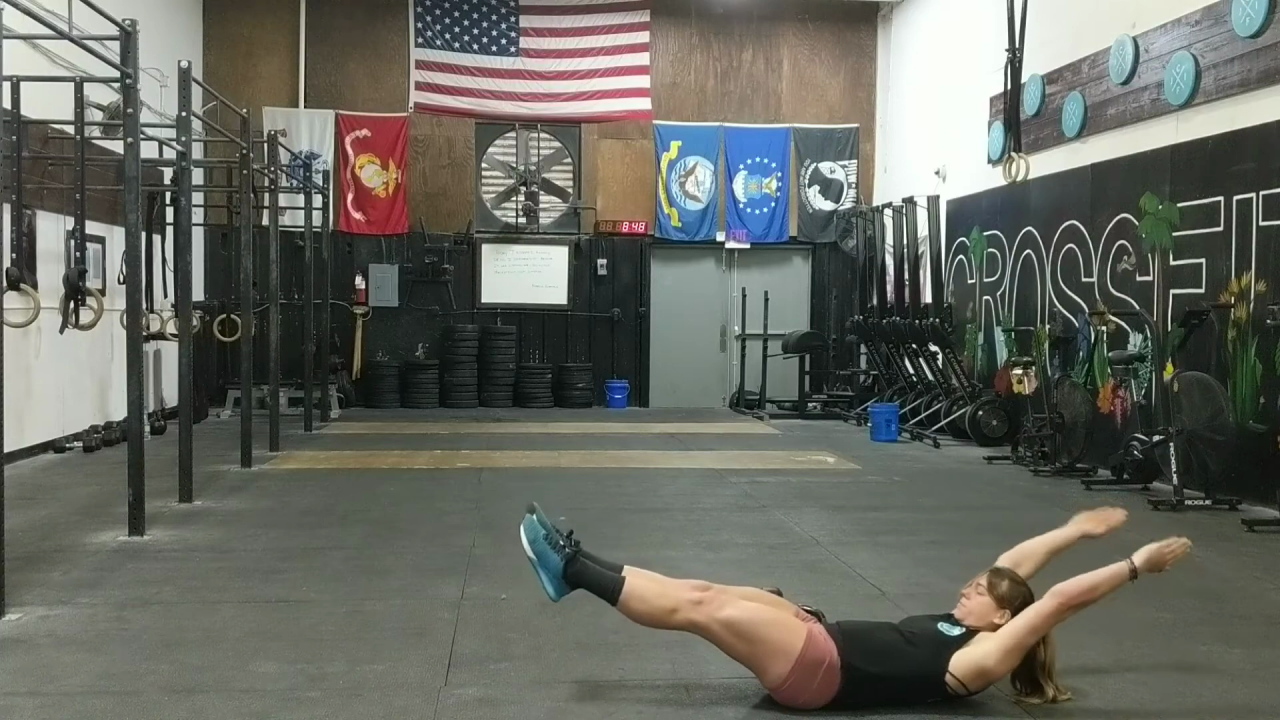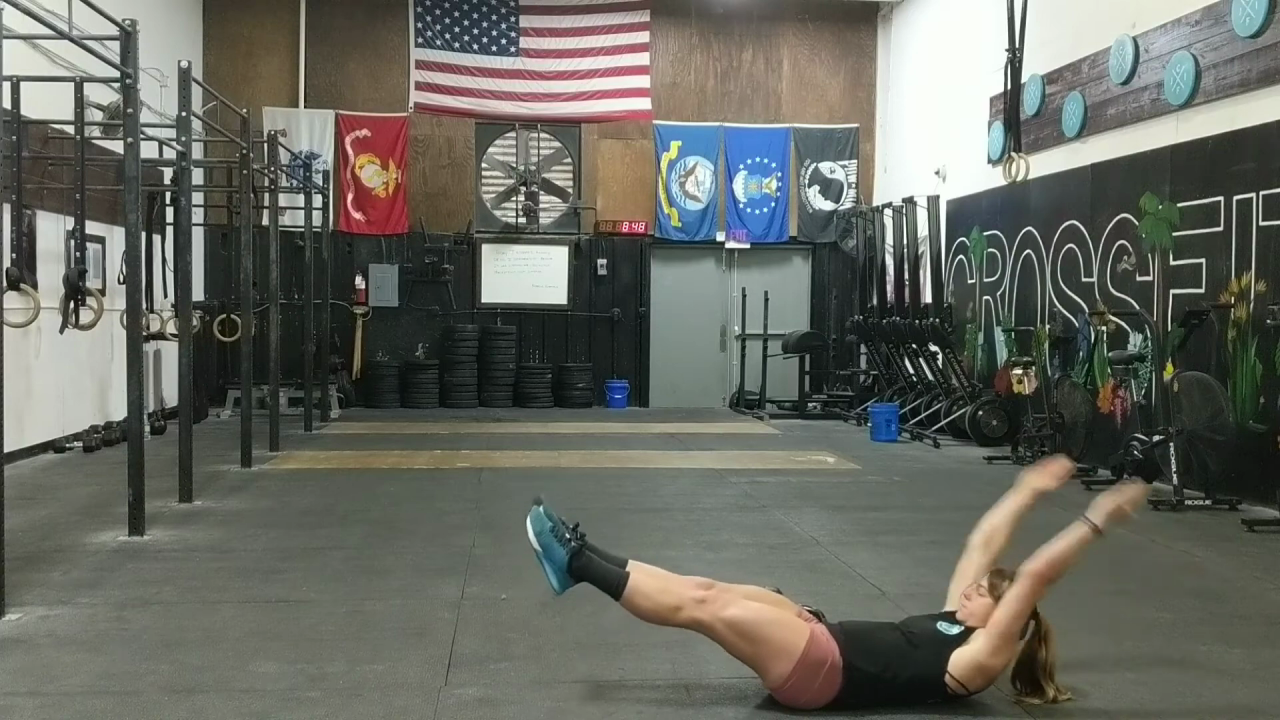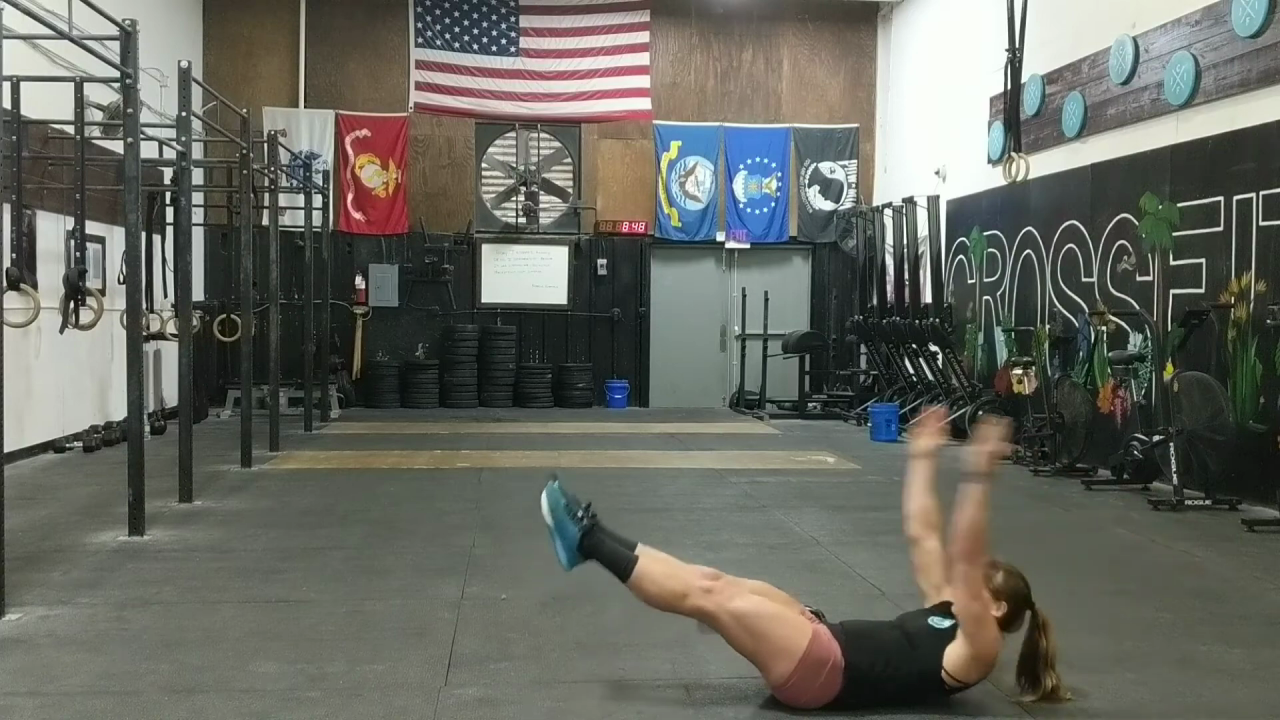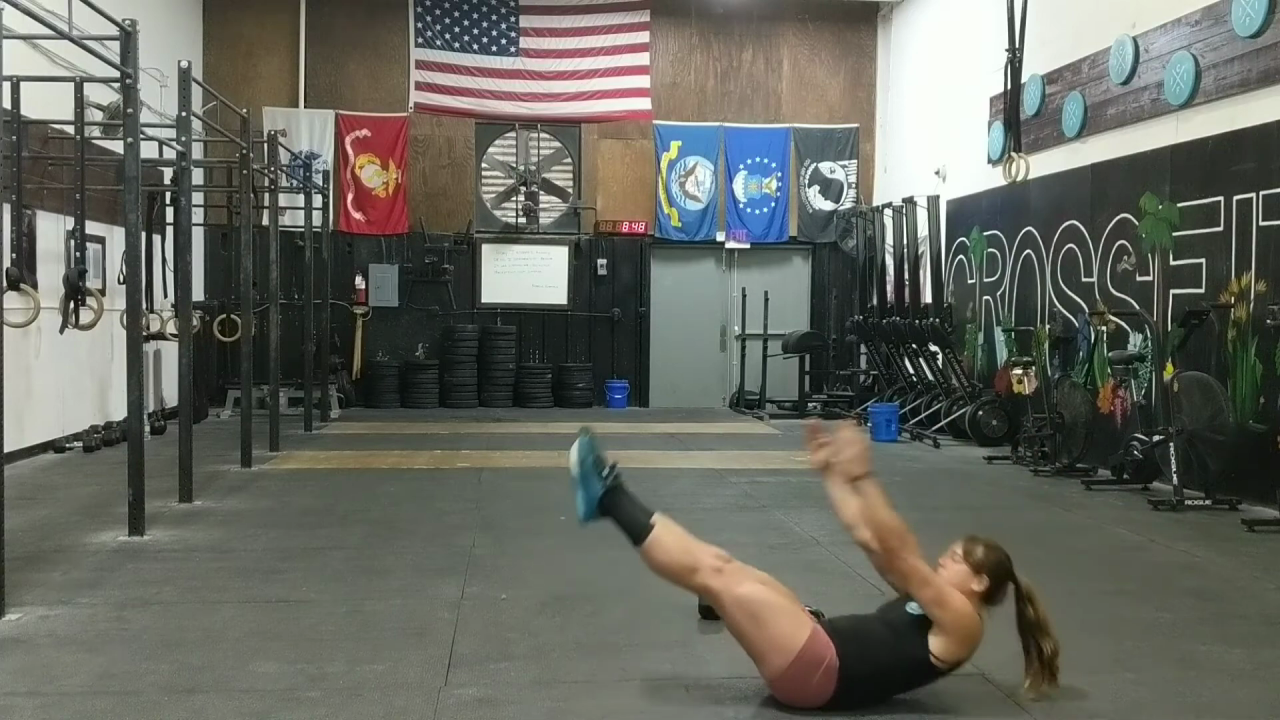
dt=0.1s
person 1, frame 1
left shoulder: (993, 662)
right shoulder: (967, 629)
left elbow: (1056, 605)
right elbow: (1010, 570)
left wrist: (1134, 567)
right wrist: (1070, 531)
left hip: (825, 673)
right hip: (825, 639)
left knee: (699, 605)
right knee: (702, 588)
left ankle: (573, 570)
right ankle: (579, 563)
person 1, frame 2
left shoulder: (984, 660)
right shoulder: (956, 623)
left elbow: (1030, 580)
right elbow: (979, 548)
left wrist: (1092, 524)
right wrist: (1025, 491)
left hip: (823, 671)
right hip: (820, 639)
left knee: (700, 603)
right knee: (705, 589)
left ankle: (580, 562)
right ankle: (580, 556)
person 1, frame 3
left shoulder: (978, 650)
right shoulder: (945, 610)
left elbow: (971, 559)
right elbow: (925, 535)
left wrist: (980, 477)
right wrist: (923, 459)
left hip: (822, 674)
right hip: (822, 648)
left knee: (707, 595)
right knee: (709, 579)
left ankle: (589, 540)
right ankle: (590, 537)
person 1, frame 4
left shoulder: (960, 620)
right shoulder: (930, 601)
left elbow: (898, 553)
right elbow: (868, 537)
left wrist: (861, 477)
right wrist: (831, 471)
left hip: (817, 674)
right hip: (823, 644)
left knee: (712, 574)
right knee: (719, 562)
left ankle: (610, 497)
right ankle: (611, 495)
